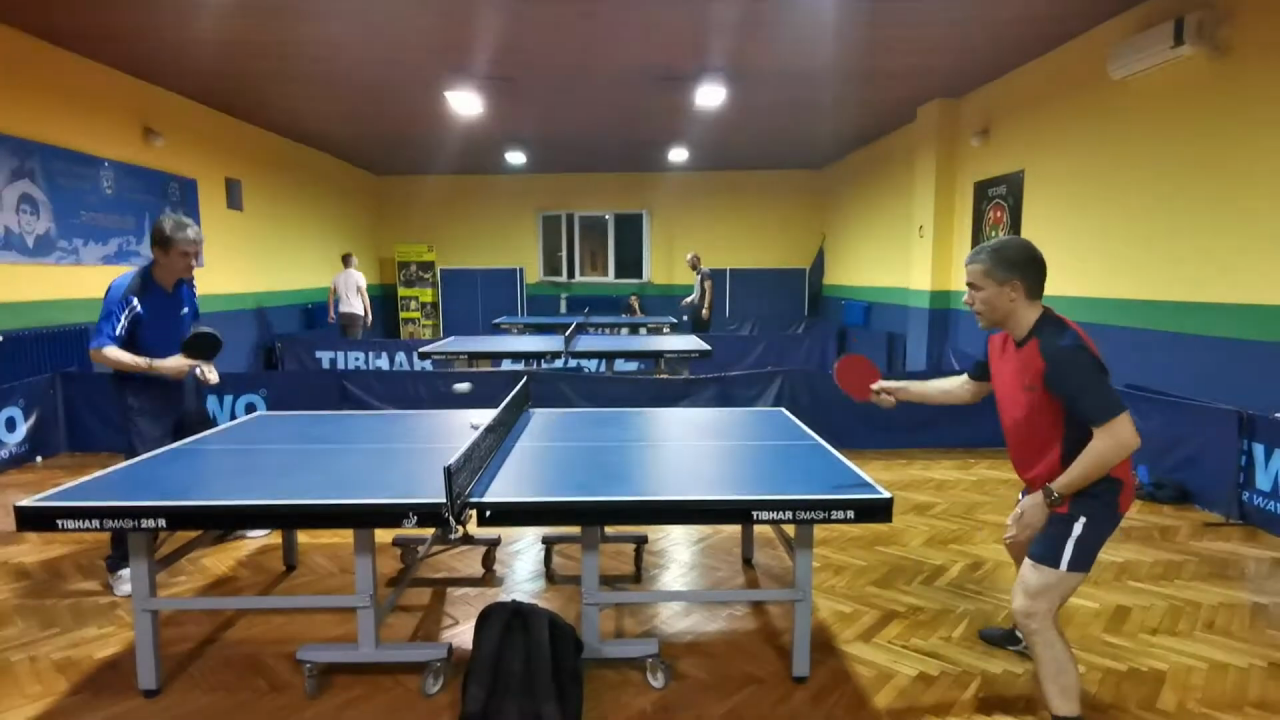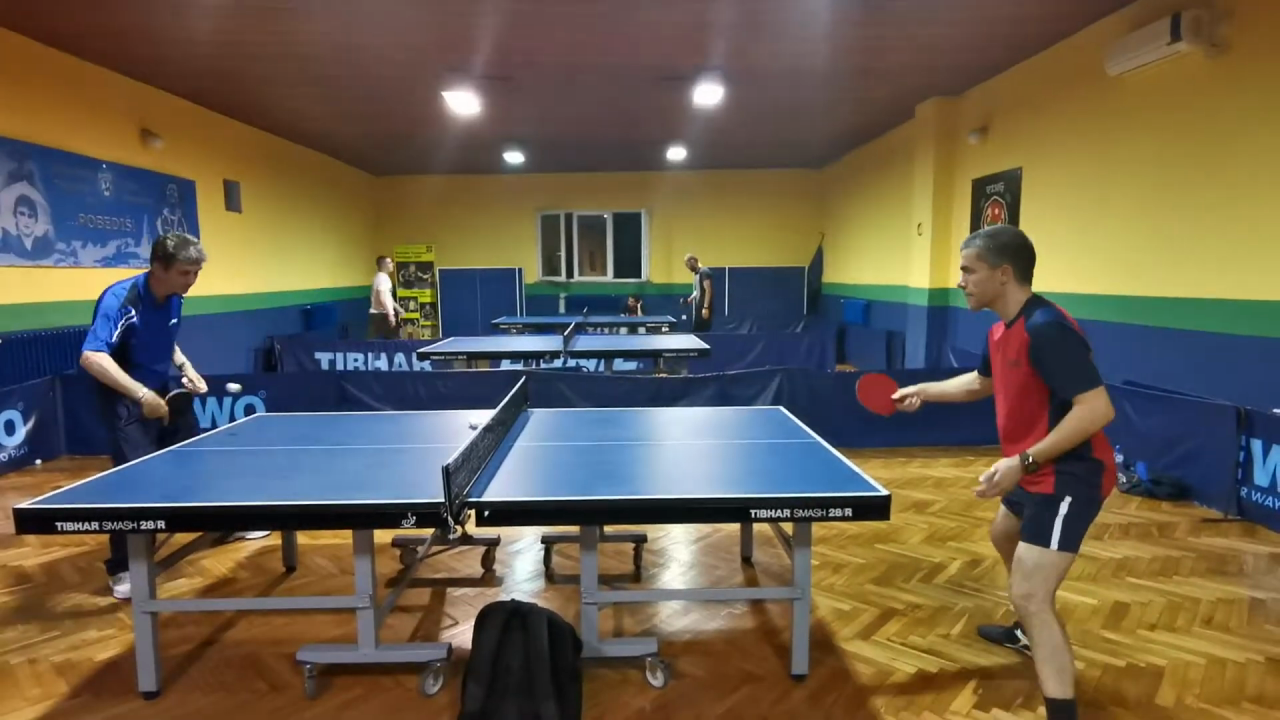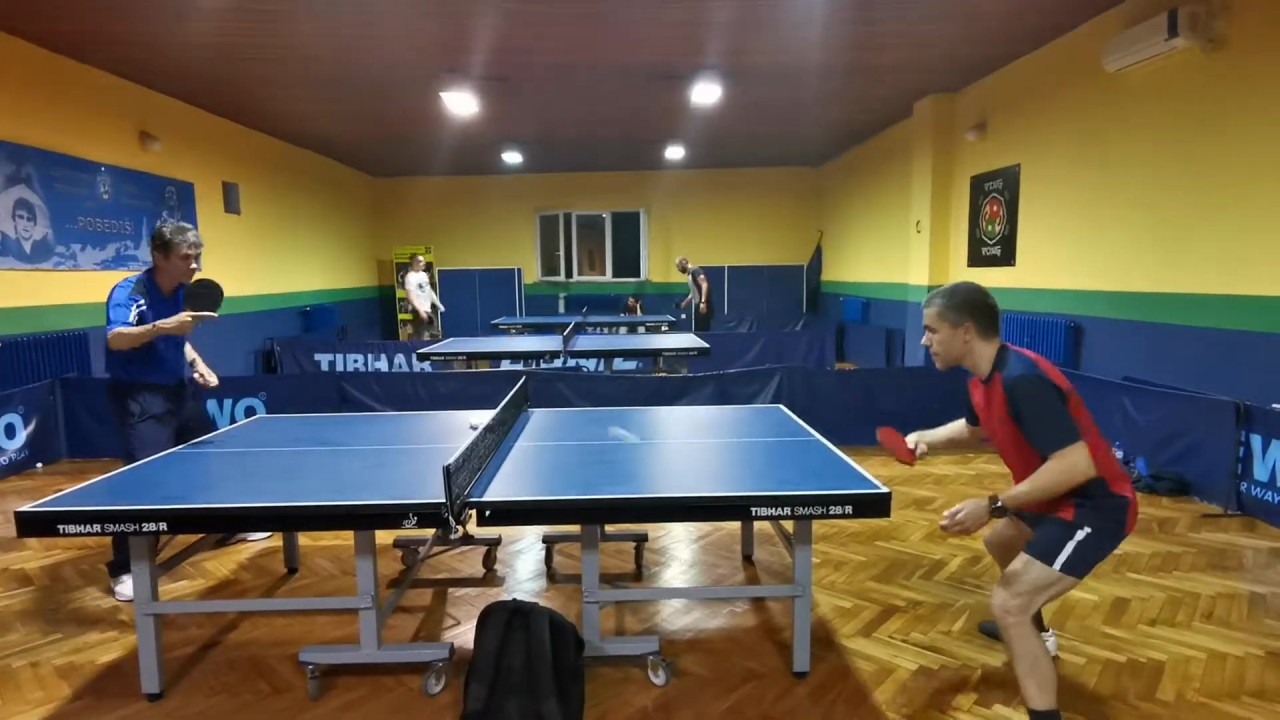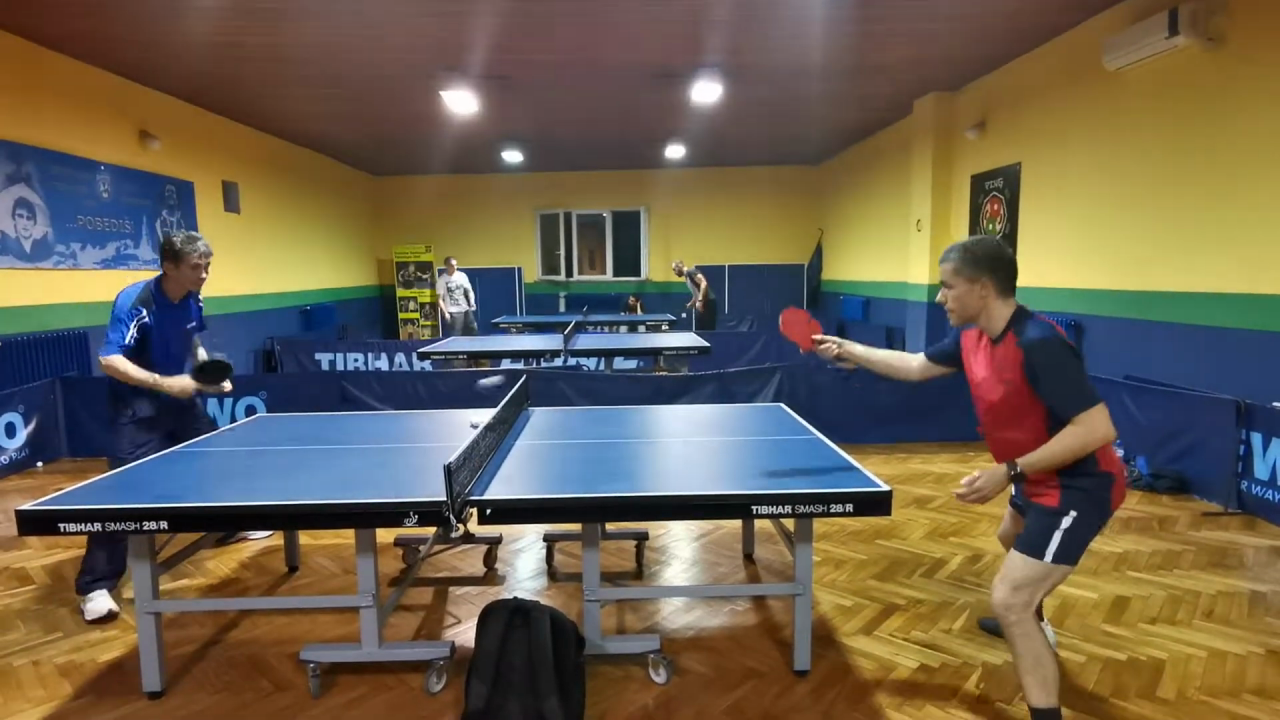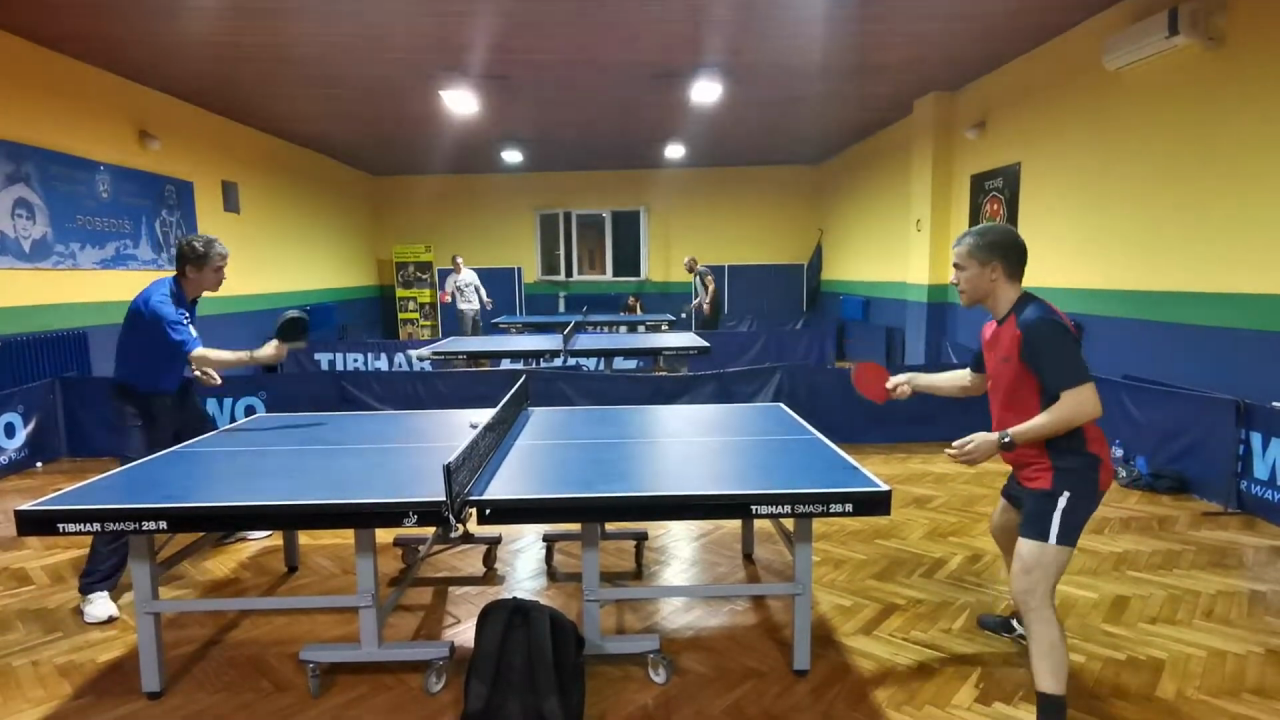
dt=0.4s
person 1, frame 1
left shoulder: (1062, 350)
right shoulder: (1000, 340)
left elbow: (1121, 438)
right elbow: (968, 386)
left wrist: (1047, 499)
right wrist: (902, 390)
left hip: (1087, 495)
right hip: (1048, 486)
left knee: (1030, 608)
right knee: (1021, 549)
right ankle: (1028, 636)
person 1, frame 2
left shoulder: (1047, 328)
right shoulder: (1002, 329)
left elbow: (1097, 408)
right elbow: (981, 383)
left wrist: (1023, 462)
right wrist: (923, 391)
left hip: (1068, 477)
right hip: (1037, 471)
left knee: (1032, 596)
right knee: (1005, 537)
right ankle: (1027, 633)
person 1, frame 3
left shoulder: (1022, 380)
right shoulder: (982, 378)
left elbow: (1077, 464)
right elbow: (973, 429)
left wrist: (992, 506)
right wrist: (926, 438)
left hip: (1095, 508)
right hip: (1055, 498)
left knee: (1007, 604)
right knee: (999, 543)
right ankle: (1033, 634)
person 1, frame 4
left shoulder: (1039, 343)
right shoulder: (972, 339)
left elbow: (1098, 428)
right elbow: (917, 366)
left wrist: (1010, 473)
right wrist: (846, 350)
left hip: (1078, 488)
right hip: (1043, 481)
left knee: (1008, 601)
right knee: (1012, 543)
right ankle: (1034, 628)
person 1, frame 5
left shoulder: (1037, 324)
right shoulder: (996, 327)
left elbow: (1086, 405)
right elbow: (972, 380)
left wrist: (1000, 440)
right wrist: (914, 381)
left hip: (1067, 472)
right hip: (1034, 466)
left knee: (1031, 592)
right knee: (1004, 531)
right ankle: (1023, 623)
person 2, frame 1
left shoulder: (187, 285)
right shoulder: (126, 290)
right elbow: (100, 351)
left wrist: (200, 360)
right wrist: (156, 366)
left hip: (180, 385)
right hip: (142, 391)
right ankle: (121, 564)
person 2, frame 2
left shoulder: (174, 298)
right shoulder: (119, 300)
right elbow: (91, 357)
left wrist: (186, 369)
right wrist: (141, 394)
left hip: (164, 393)
right hip: (125, 399)
right ankle: (122, 569)
person 2, frame 3
left shoulder: (183, 291)
right shoulder: (129, 292)
right elbow: (116, 339)
left wrist: (196, 363)
right wrist: (163, 326)
left hip: (178, 390)
right hip: (139, 397)
right ankle: (124, 570)
person 2, frame 4
left shoulder: (192, 299)
right shoulder: (133, 301)
right elbow: (109, 360)
right wrist: (162, 383)
left hip: (177, 396)
right hip: (136, 402)
right ankle: (94, 586)
person 2, frame 5
left shoulder: (186, 297)
right shoulder: (159, 303)
right elbow: (197, 353)
left wrist: (200, 367)
right wrist: (255, 357)
left hip: (174, 392)
right hip: (140, 401)
right ankle: (96, 588)
